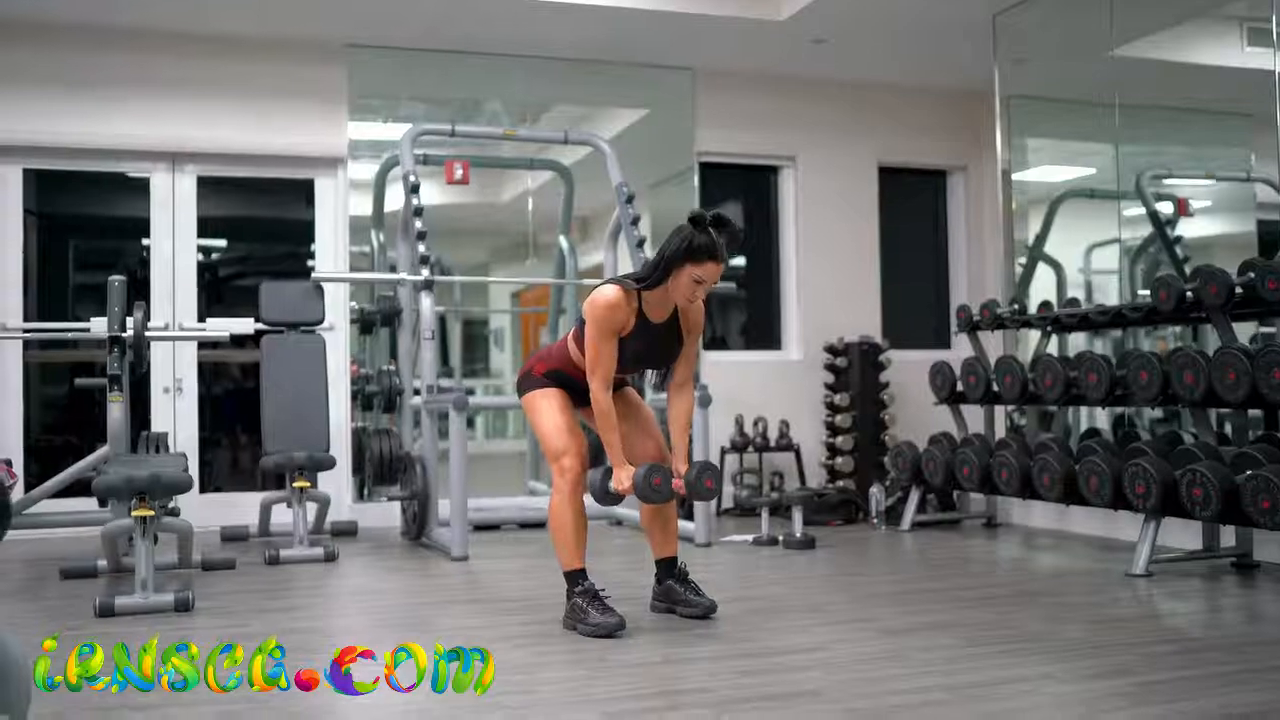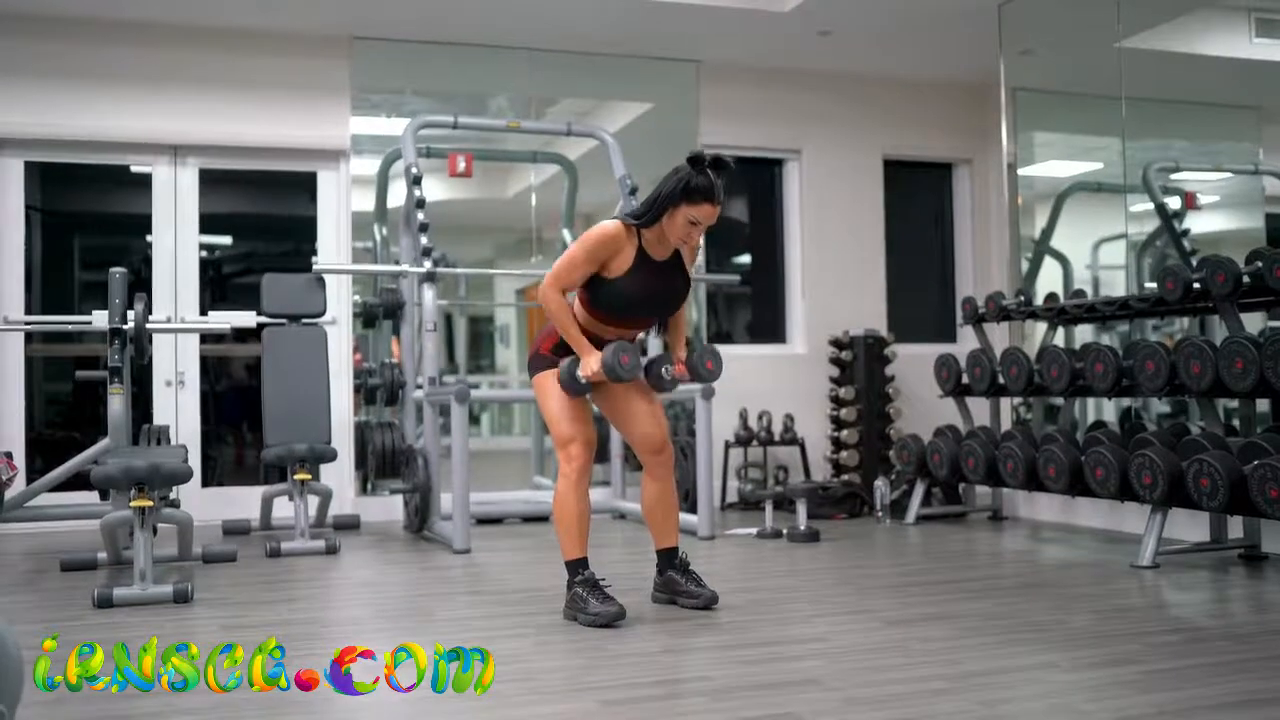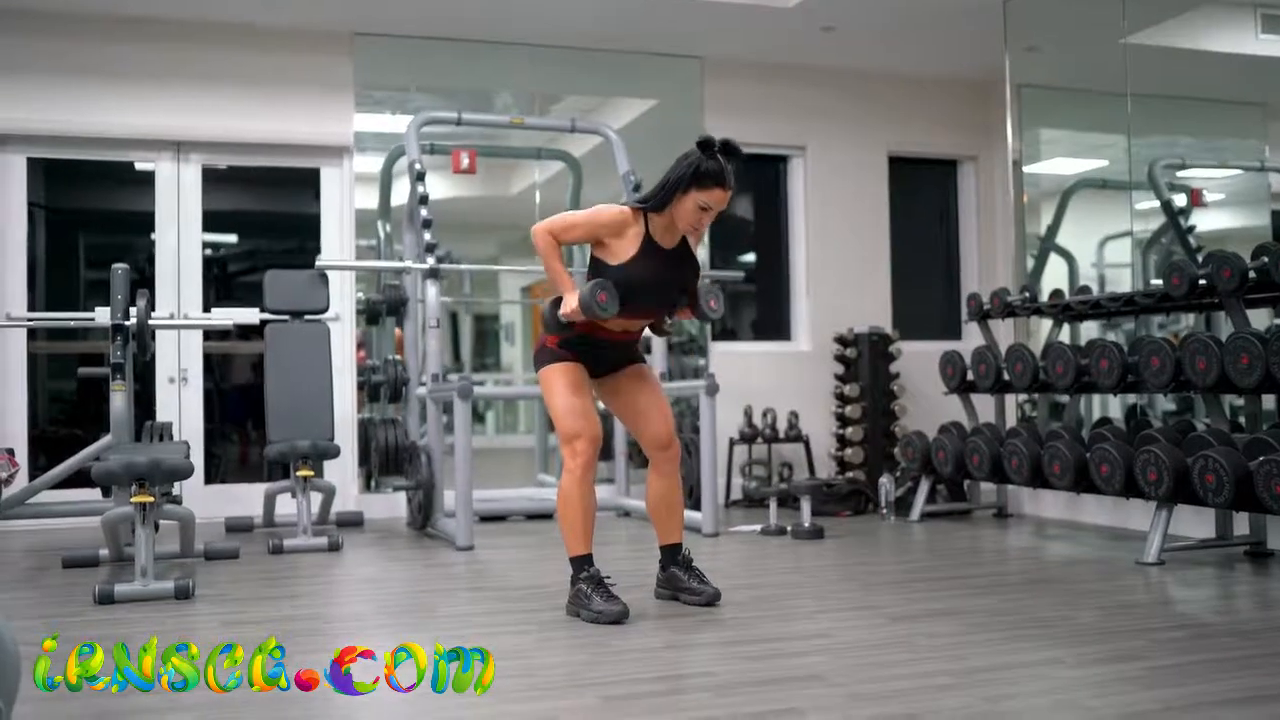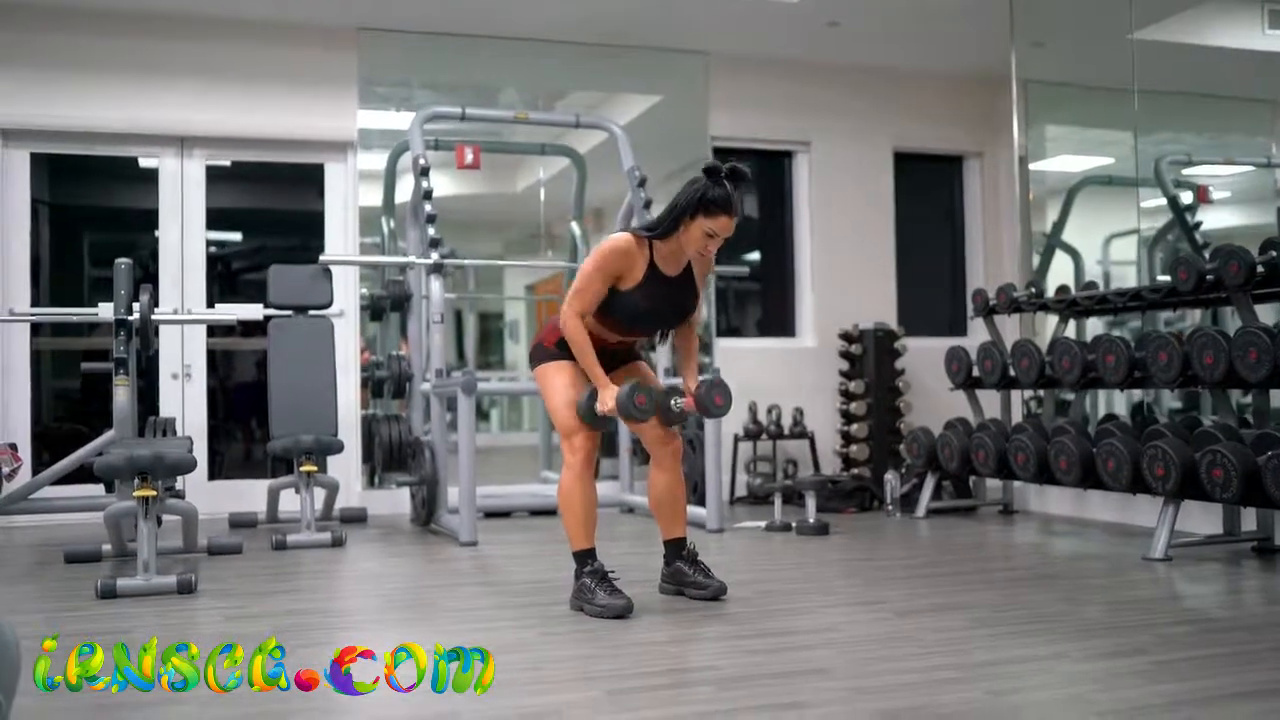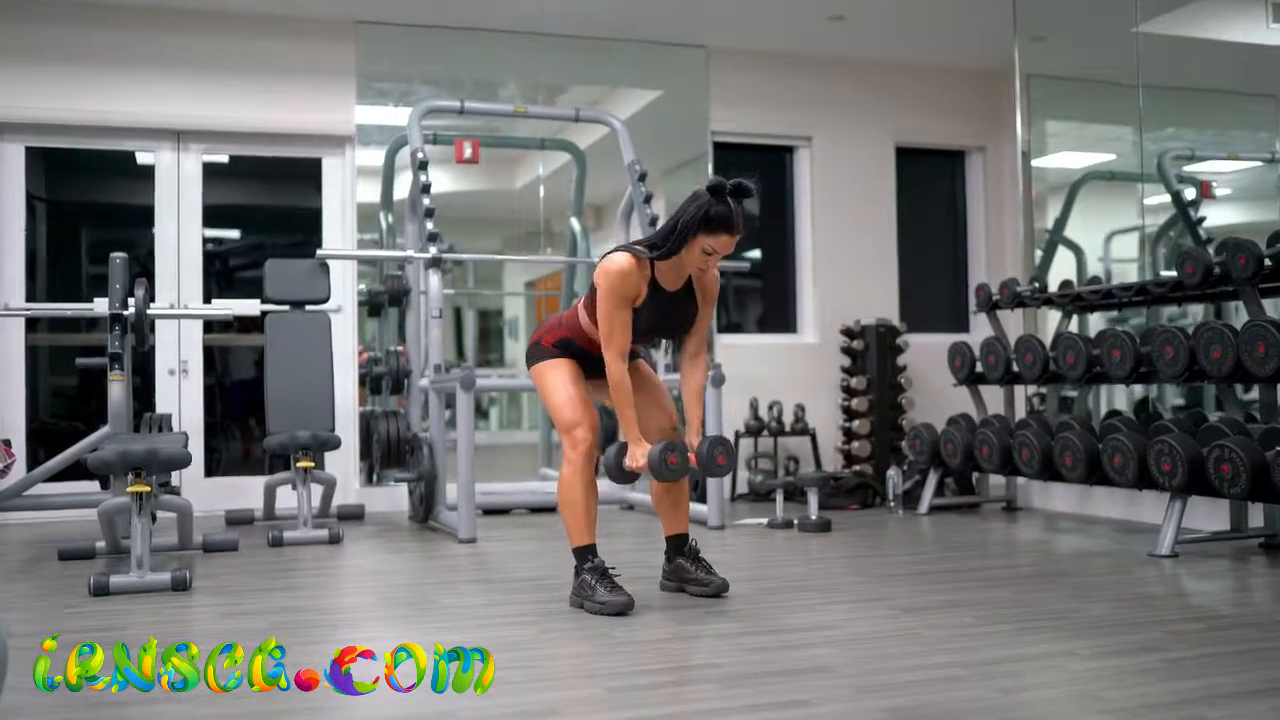
dt=0.4s
person 1, frame 1
left shoulder: (691, 312)
right shoulder: (611, 301)
left elbow: (681, 388)
right elbow: (597, 389)
left wrist: (681, 460)
right wrist: (619, 465)
left hip: (607, 384)
right hip: (551, 377)
left knee: (659, 467)
right knee: (571, 466)
left ankle: (668, 581)
right ankle: (578, 596)
person 1, frame 2
left shoulder: (689, 247)
right shoulder: (611, 236)
right elbow: (550, 290)
left wrist: (679, 351)
right wrist: (585, 351)
right hip: (562, 353)
left knee: (659, 451)
right knee: (577, 451)
left ankle: (669, 571)
right ankle: (579, 585)
person 1, frame 3
left shoulder: (691, 232)
right shoulder: (618, 221)
right elbow: (543, 232)
left wrist: (681, 301)
right wrist: (569, 292)
left hip: (622, 351)
right hip: (568, 344)
left knee: (665, 446)
right knee: (583, 445)
left ankle: (673, 566)
right ankle: (582, 581)
person 1, frame 4
left shoulder: (700, 263)
right shoulder: (622, 249)
left elbow: (686, 327)
right elbow: (573, 317)
left wrist: (690, 382)
right wrist: (602, 388)
left hip: (620, 353)
right hip: (562, 347)
left knee: (667, 438)
right knee: (583, 442)
left ankle: (677, 562)
right ankle: (587, 576)
person 1, frame 5
left shoulder: (706, 279)
right shoulder: (623, 268)
left elbow: (695, 356)
right elbow: (614, 359)
left wrist: (694, 432)
right wrist: (634, 440)
left hip: (616, 353)
right hip: (560, 348)
left knee: (670, 439)
right knee: (582, 438)
left ankle: (679, 558)
right ankle: (587, 572)
